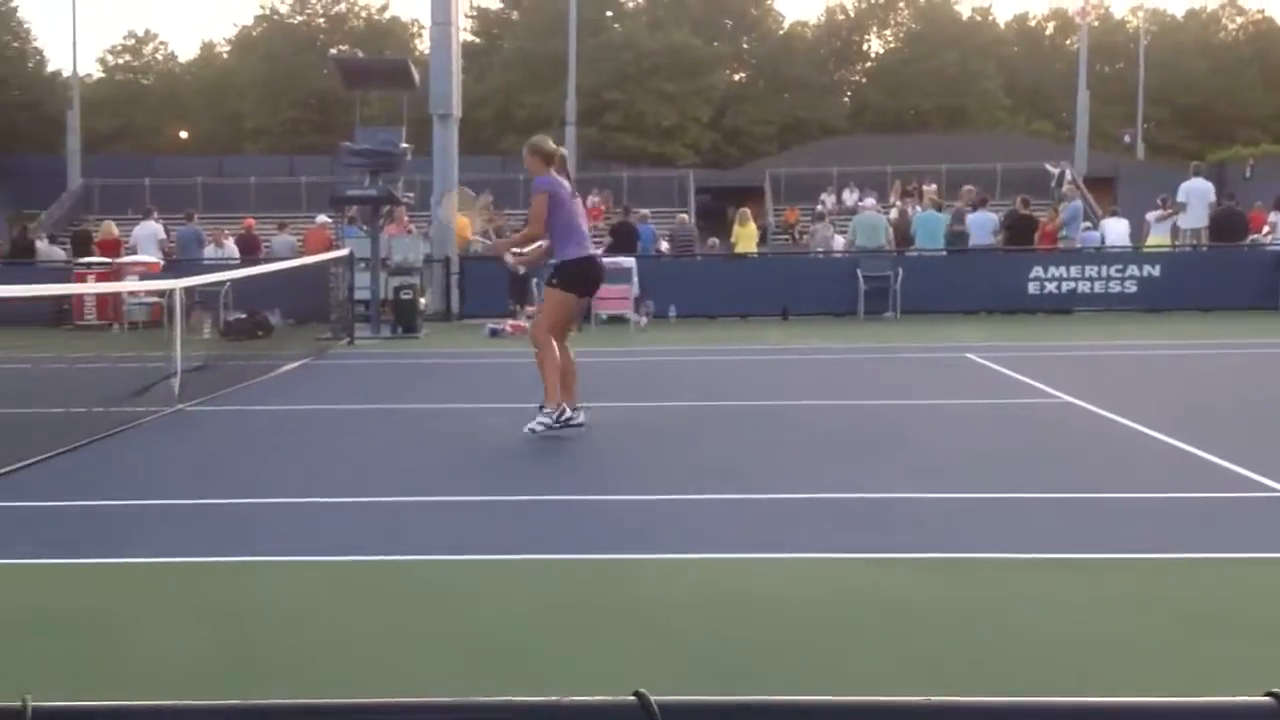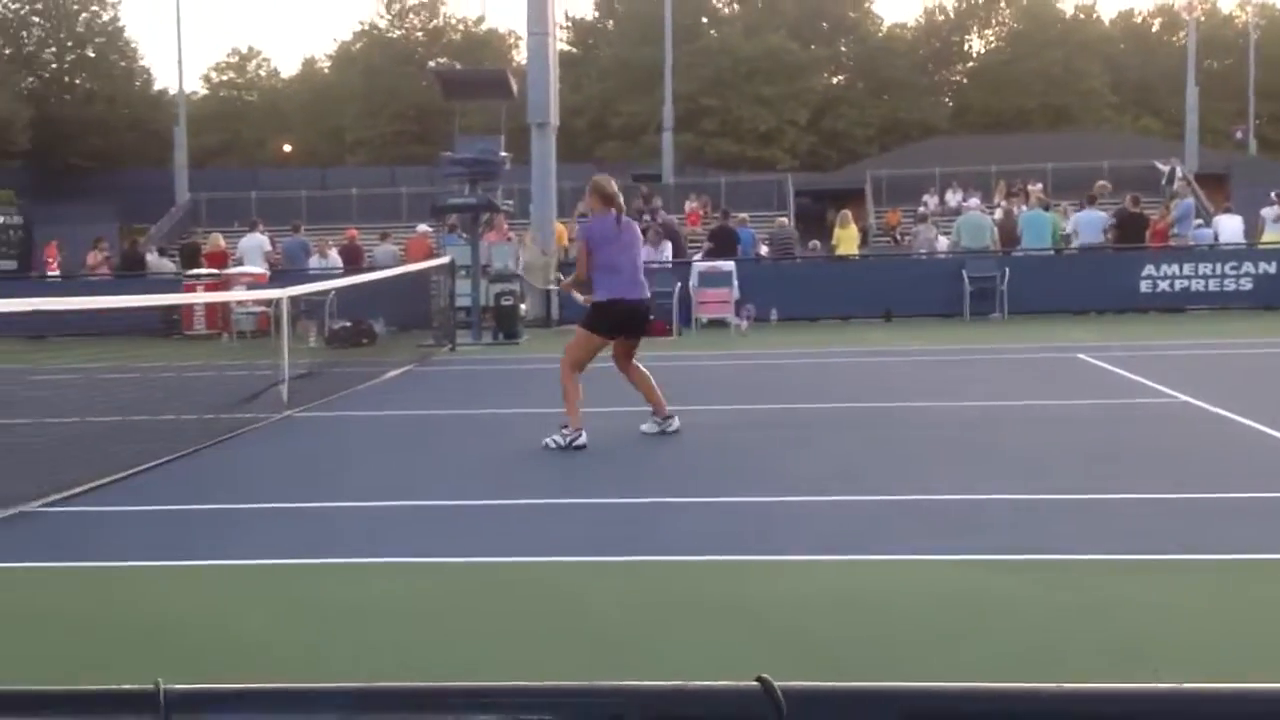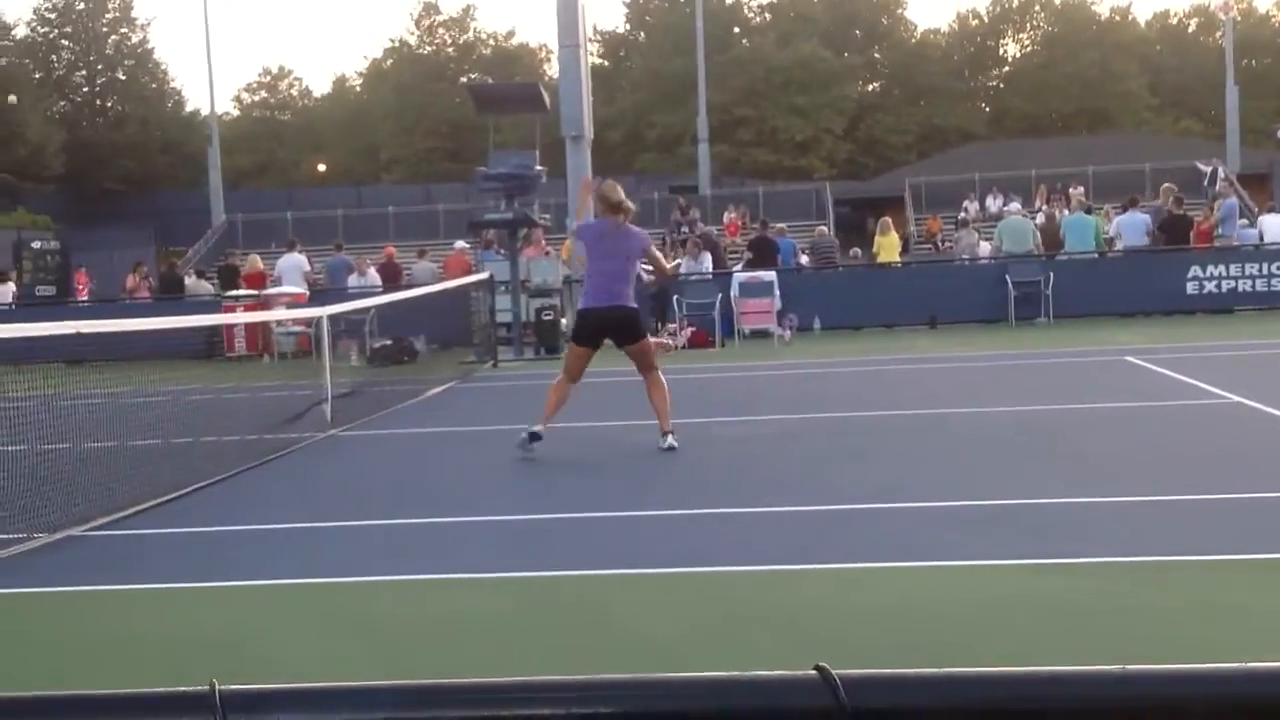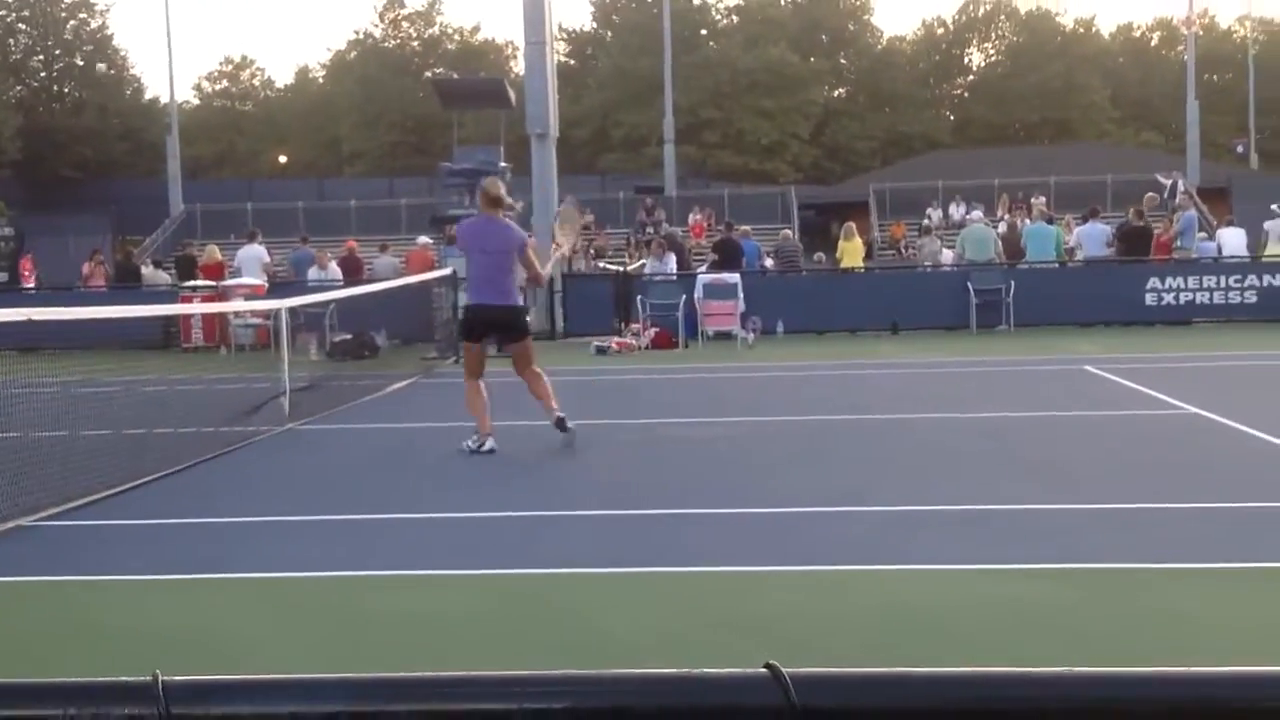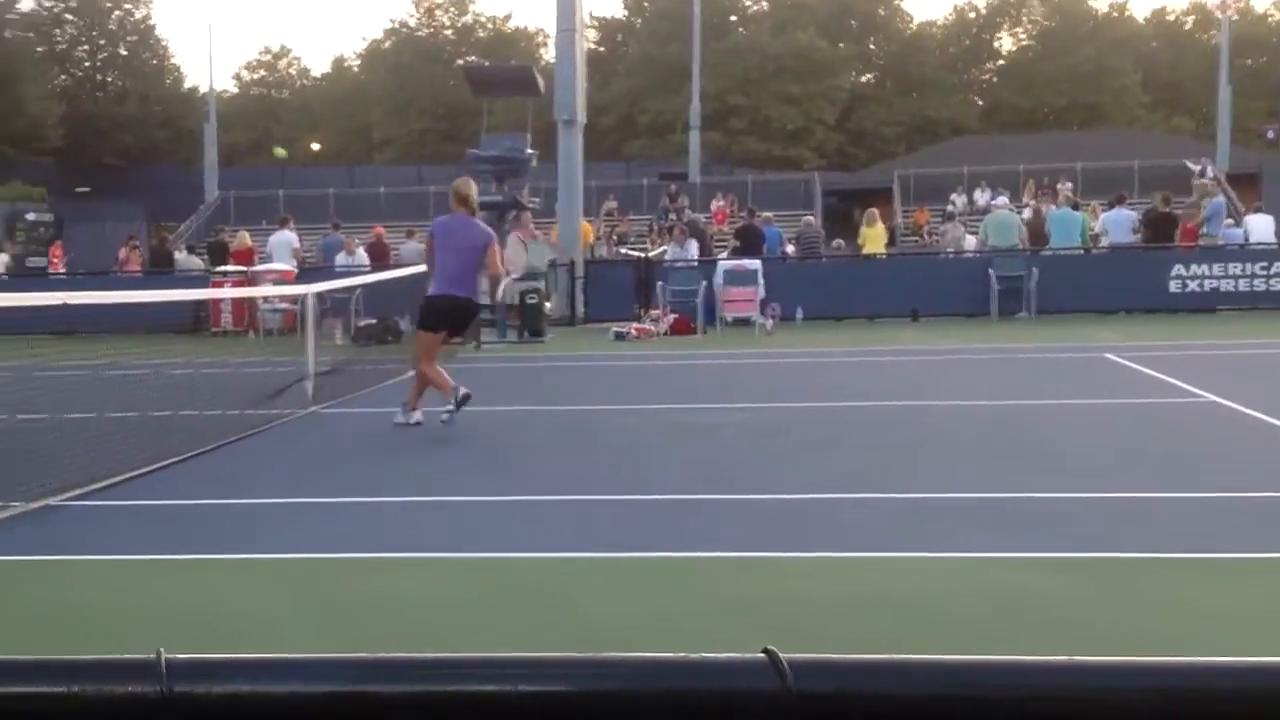
dt=0.3s
person 1, frame 1
left shoulder: (542, 183)
right shoulder: (562, 184)
left elbow: (536, 230)
left wrist: (506, 244)
right wrist: (528, 259)
left hip: (575, 266)
right hip: (583, 265)
left knee: (540, 334)
right knee: (556, 338)
left ankle: (554, 407)
right ankle: (568, 409)
person 1, frame 2
left shoulder: (588, 227)
right shoulder: (632, 228)
left elbow: (582, 275)
left wrist: (567, 285)
left hip: (607, 306)
right hip: (638, 305)
left knee: (569, 367)
right knee: (625, 363)
left ankle: (572, 430)
right ankle: (665, 416)
person 1, frame 3
left shoulder: (588, 230)
right shoulder: (638, 236)
right elbow: (666, 272)
left wrist: (585, 195)
left hip: (591, 315)
right hip: (625, 315)
left knee: (568, 379)
right knee: (652, 373)
left ankle: (539, 427)
right ankle: (667, 434)
person 1, frame 4
left shoulder: (465, 228)
right shoulder: (516, 234)
right elbow: (538, 278)
right wrist: (545, 272)
left hip: (477, 311)
right hip: (511, 311)
left knee: (473, 378)
right knee: (531, 372)
left ankle: (484, 436)
right ankle: (556, 414)
person 1, frame 5
left shoulder: (439, 225)
right shoulder: (486, 233)
right elbow: (496, 273)
right wrist: (494, 289)
left hip: (439, 301)
right hip: (467, 305)
left knee: (424, 363)
right knee: (428, 358)
left ankle: (454, 391)
right ankle: (411, 408)
